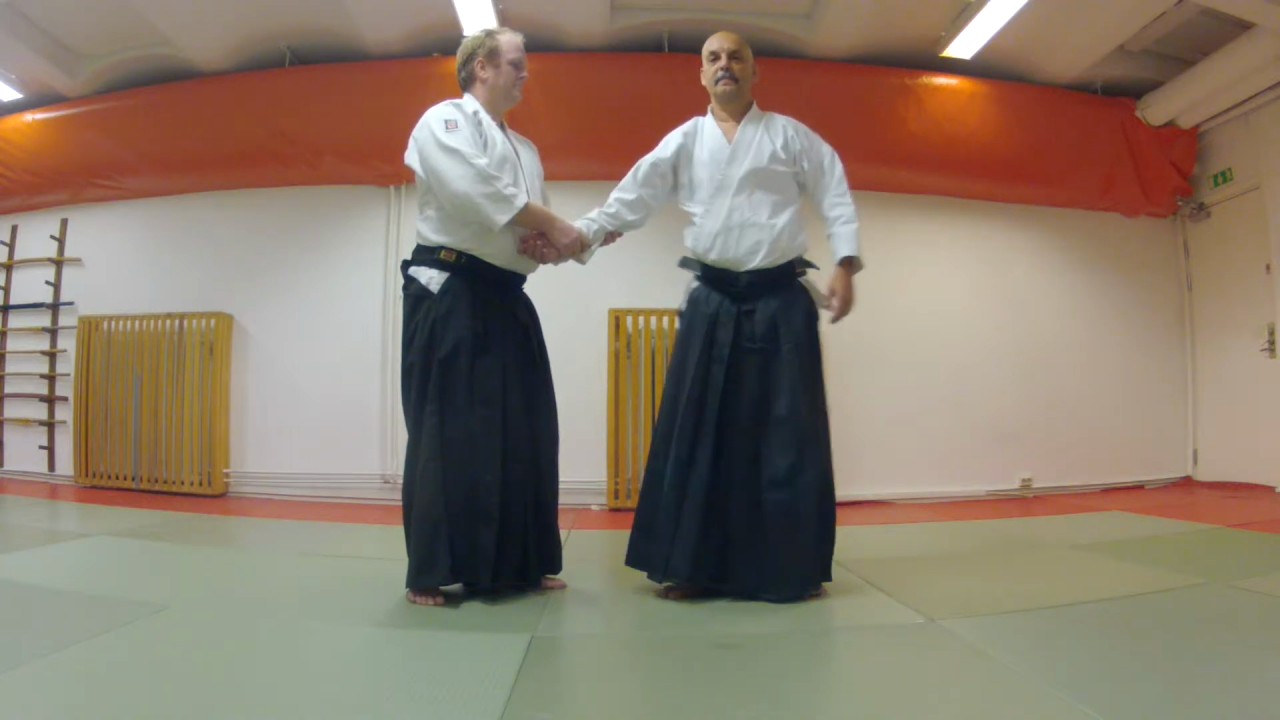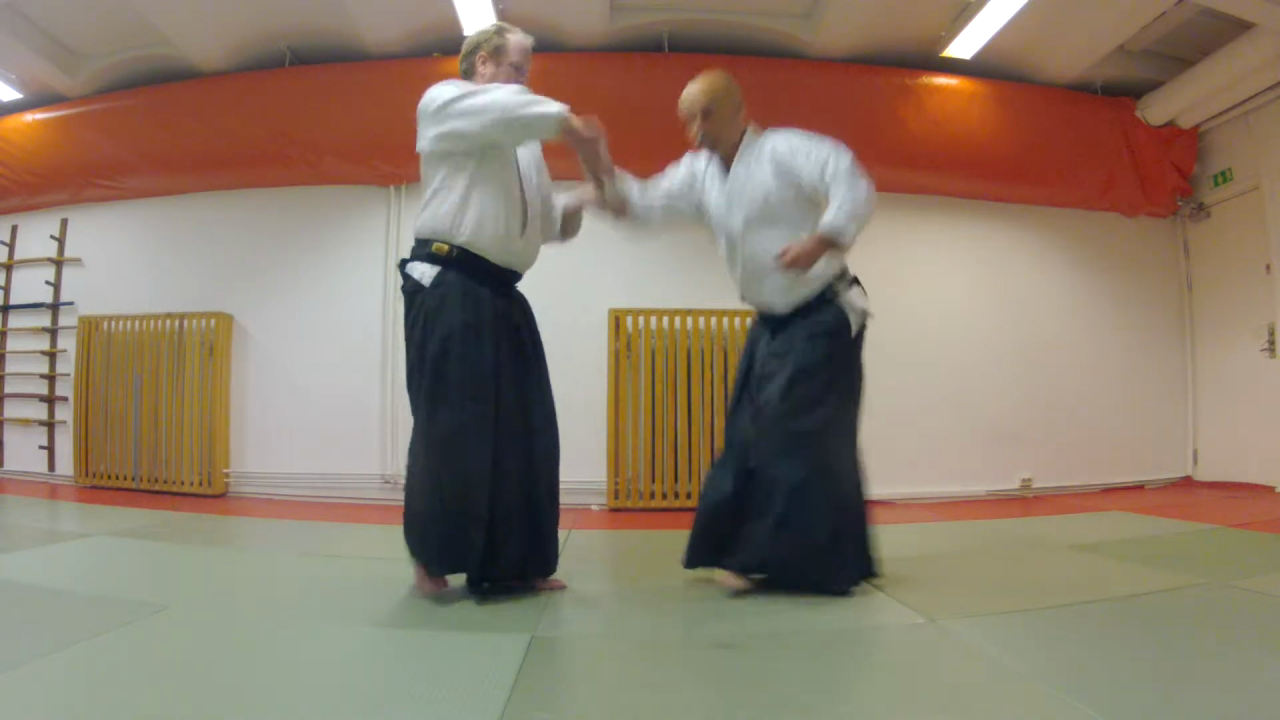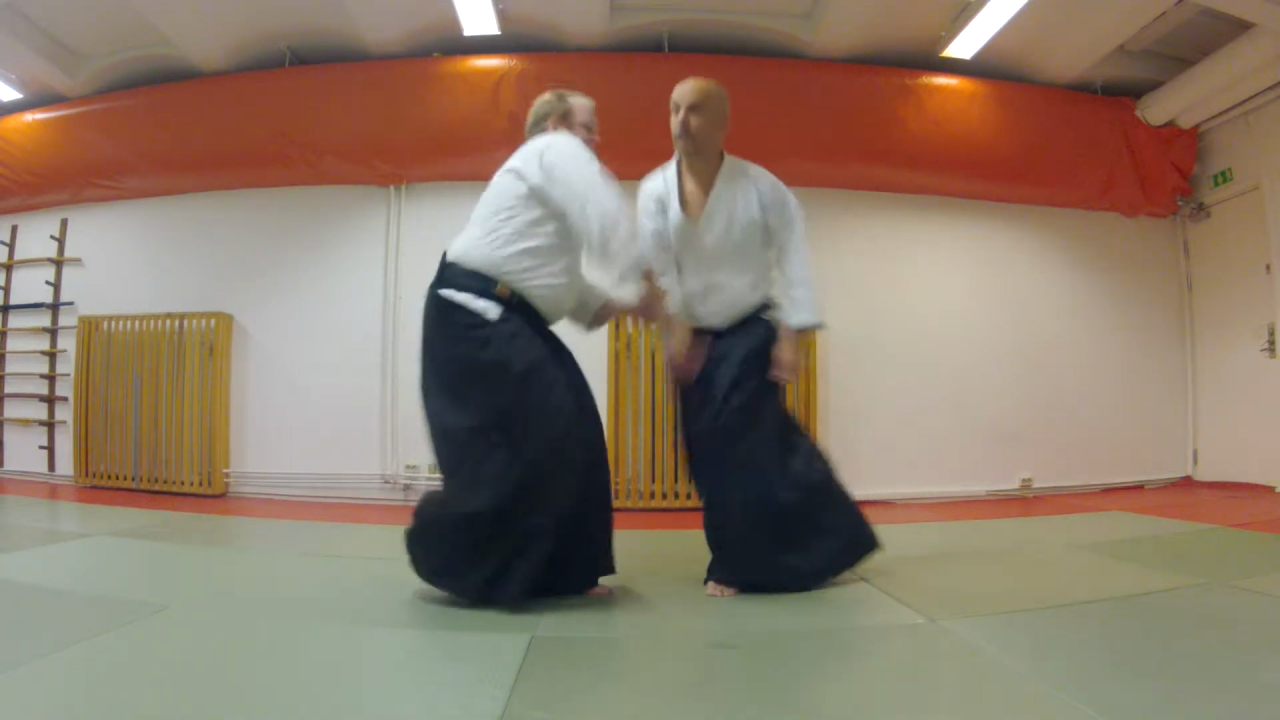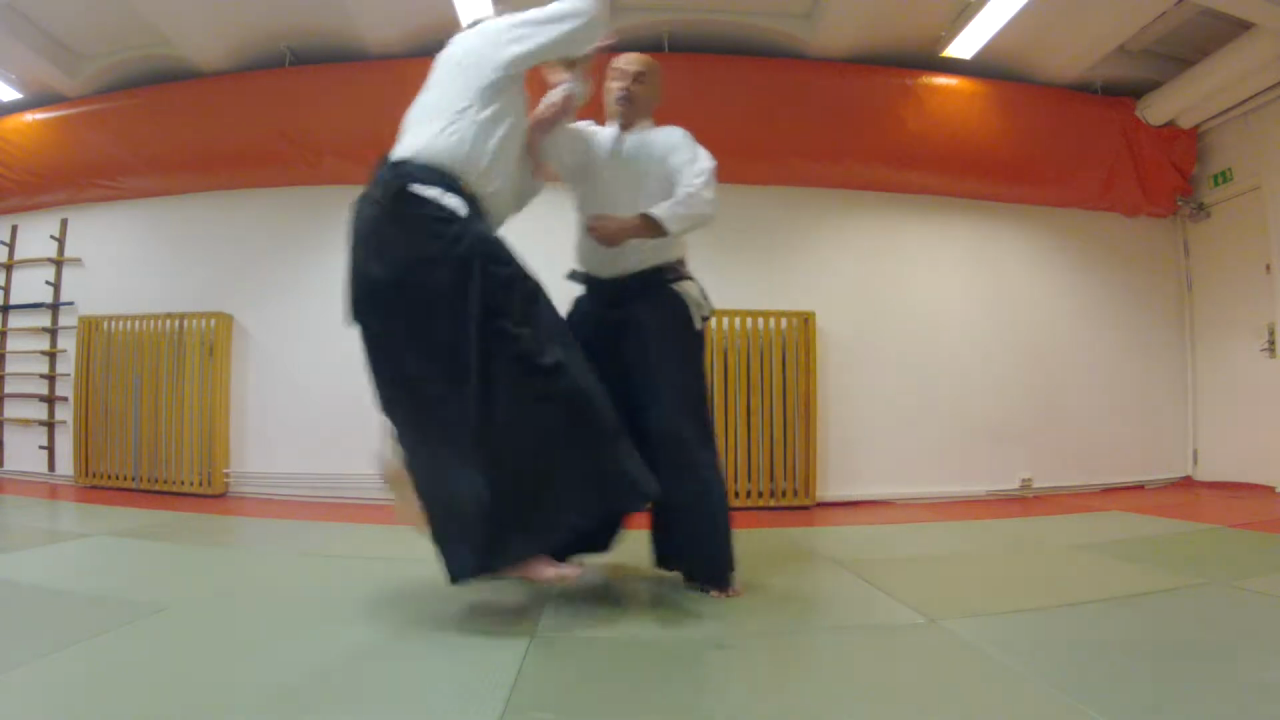
dt=0.4s
person 1, frame 1
left shoulder: (524, 148)
right shoulder: (446, 120)
left elbow: (533, 229)
right elbow: (475, 189)
left wrist: (564, 235)
right wrist: (551, 224)
left hip: (505, 300)
right hip: (450, 294)
left knee: (522, 434)
right knee: (449, 433)
left ankle: (517, 563)
right ankle: (430, 571)
person 1, frame 2
left shoulder: (518, 142)
right shoulder: (445, 103)
left elbow: (541, 218)
right elbow: (511, 106)
left wrist: (577, 206)
right wrist: (569, 122)
left hip: (495, 294)
right hip: (445, 288)
left knee: (522, 424)
right knee: (456, 422)
left ankle: (514, 560)
right ankle: (435, 556)
person 1, frame 3
left shoulder: (546, 176)
right shoulder: (561, 156)
left elbow: (559, 282)
right elbow: (607, 219)
left wrist: (609, 305)
right wrist: (644, 292)
left hip: (499, 322)
right hip: (474, 320)
left knee: (563, 431)
right knee: (529, 439)
left ankle: (554, 570)
right ankle: (440, 551)
person 1, frame 4
left shoulder: (491, 112)
left elbow: (505, 198)
left wrist: (537, 129)
left hip: (390, 224)
right hip: (423, 221)
right knee: (515, 352)
right ankle: (509, 541)
person 2, frame 1
left shoulder: (790, 135)
right shoulder: (685, 141)
left elbow: (835, 194)
right elbow: (631, 197)
left wrist: (846, 265)
right wrist: (577, 234)
left hip: (781, 298)
right hip: (713, 299)
left knee: (789, 432)
right knee: (696, 430)
left ankle: (795, 569)
right ankle: (693, 565)
person 2, frame 2
left shoulder: (787, 149)
right shoulder: (694, 170)
left elbow: (854, 186)
right elbow: (647, 202)
left wrist: (824, 239)
right wrist: (603, 171)
left hip: (823, 318)
right hip: (772, 323)
left knee: (787, 431)
right knee: (754, 435)
left ankle: (782, 556)
person 2, frame 3
left shoulder: (759, 186)
right shoulder: (655, 187)
left elbow: (794, 259)
right elbow: (657, 265)
left wrist: (792, 333)
right wrist: (677, 328)
left hip: (748, 338)
right hip: (694, 339)
left knee: (734, 445)
left ankle: (744, 566)
person 2, frame 4
left shoulder: (673, 142)
right shoulder: (580, 139)
left elbow: (698, 200)
right elbow: (540, 144)
left wrist: (637, 224)
left hip: (658, 299)
right hip: (599, 301)
left knee: (675, 428)
left ankle: (708, 560)
